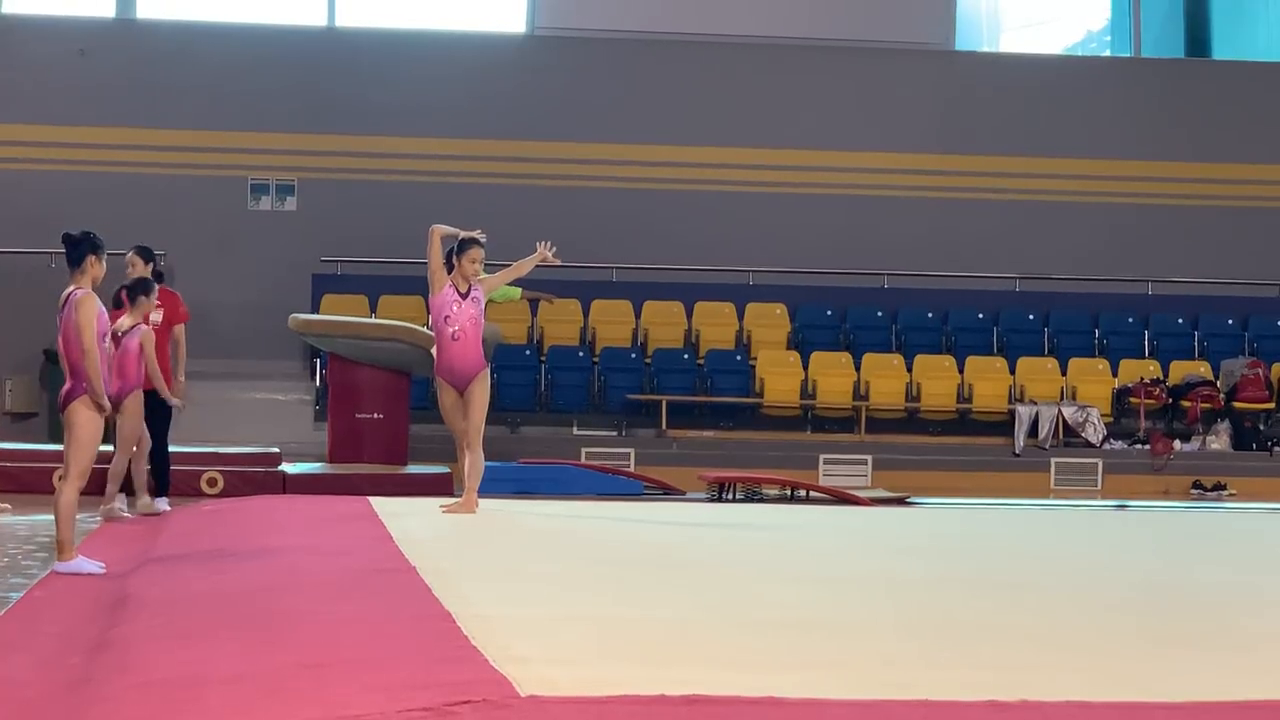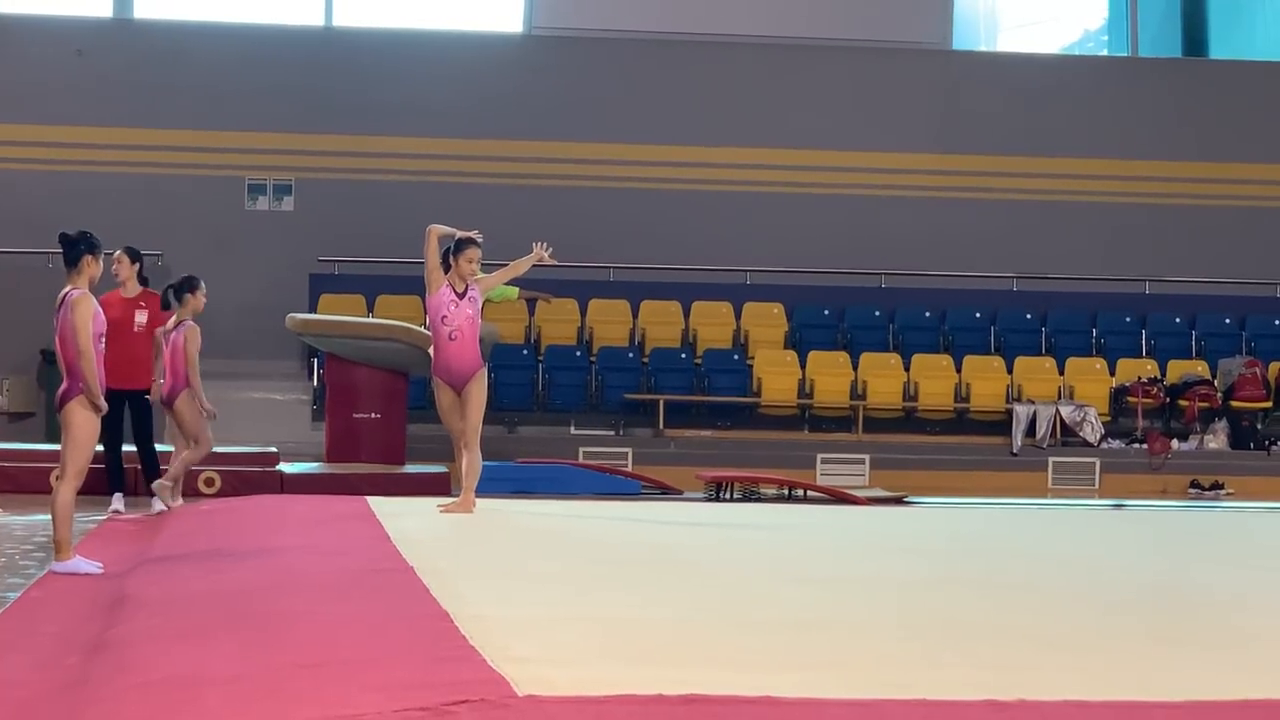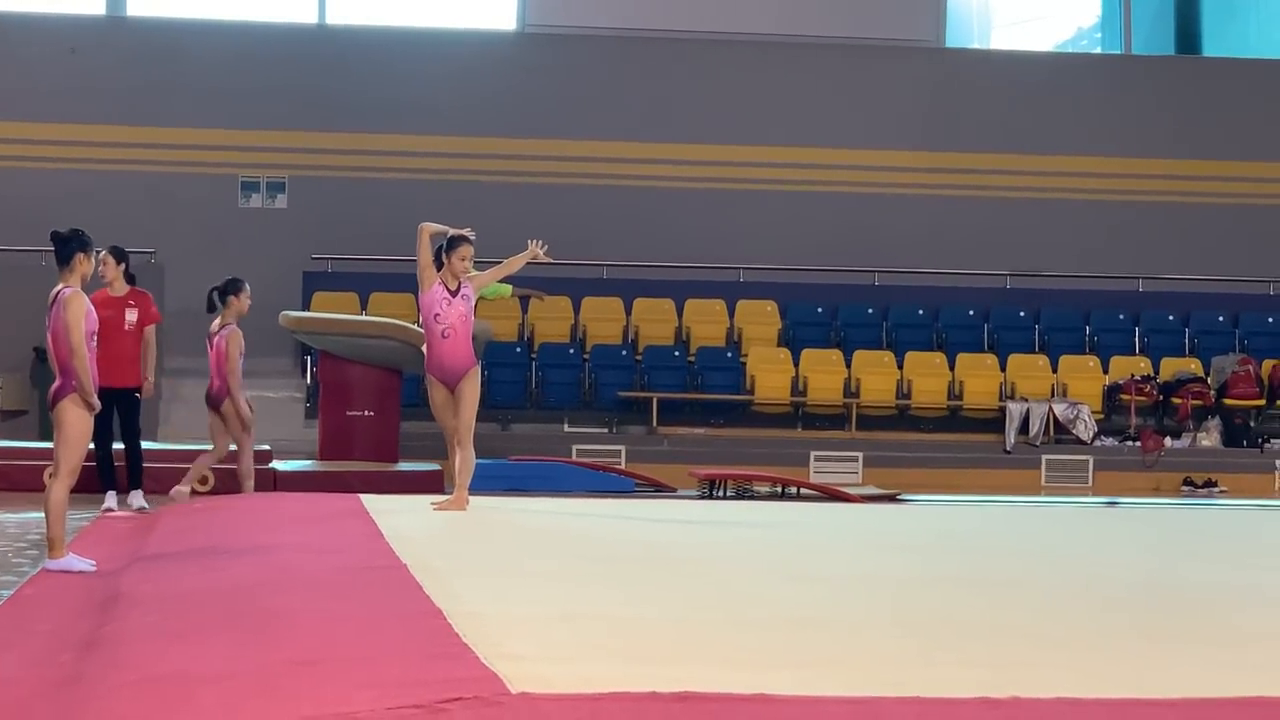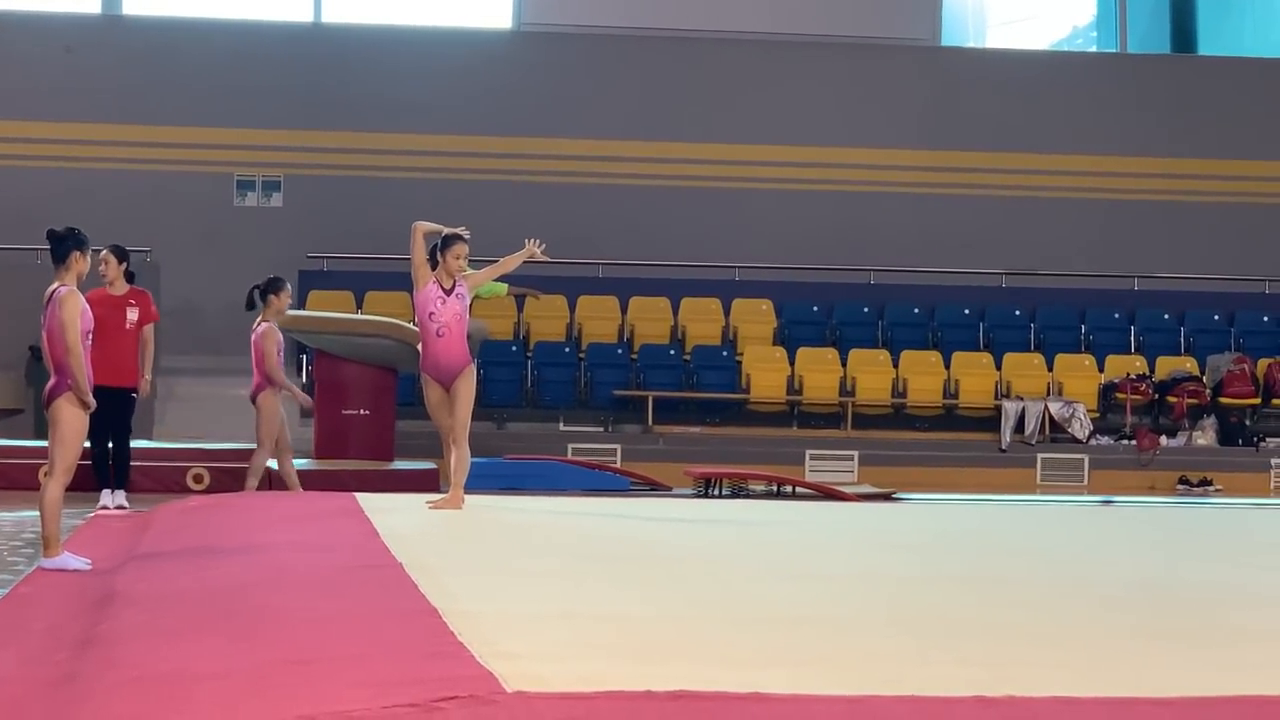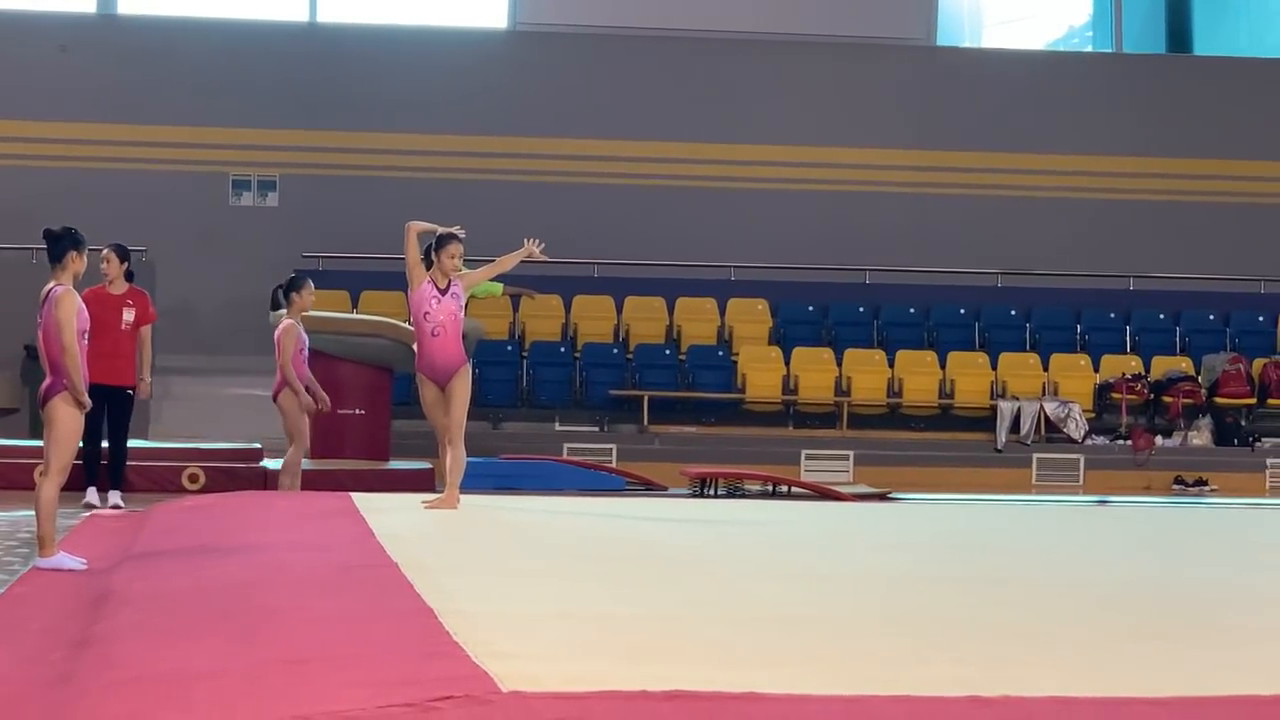
dt=0.4s
person 1, frame 1
left shoulder: (68, 297)
right shoulder: (86, 298)
left elbow: (66, 349)
right elbow: (89, 350)
right wrist: (101, 397)
left hip: (74, 394)
right hip: (85, 397)
left knee: (72, 479)
right knee: (73, 479)
left ankle: (68, 553)
right ankle: (66, 556)
person 1, frame 2
left shoulder: (65, 297)
right shoulder: (83, 298)
left elbow: (63, 349)
right elbow: (85, 352)
right wrist: (97, 397)
left hip: (72, 394)
right hip: (81, 397)
left knee: (68, 479)
right knee: (70, 479)
left ankle: (65, 553)
right ankle: (63, 556)
person 1, frame 3
left shoulder: (57, 295)
right shoulder: (75, 297)
right elbow: (77, 350)
right wrist: (90, 396)
left hip: (64, 392)
right hip: (74, 395)
left knee: (62, 477)
right knee: (64, 477)
left ankle: (59, 551)
right ankle: (56, 554)
person 1, frame 4
left shoulder: (52, 294)
right shoulder: (70, 295)
left elbow: (49, 345)
right elbow: (73, 349)
right wrist: (85, 394)
left hip: (59, 391)
right hip: (69, 394)
left knee: (57, 475)
right knee: (59, 476)
left ankle: (54, 549)
right ankle: (51, 552)
person 1, frame 5
left shoulder: (48, 293)
right shoulder: (67, 295)
left elbow: (45, 344)
right elbow: (69, 349)
right wrist: (81, 394)
left hip: (54, 391)
right hip: (65, 394)
left knee: (52, 475)
right knee: (54, 475)
left ankle: (49, 549)
right ankle: (47, 552)
person 2, frame 1
left shoulder: (481, 288)
right shoulder: (439, 282)
left elbow: (515, 271)
right elbow: (435, 232)
left wrist: (539, 256)
right wrist: (462, 234)
left hip: (476, 373)
right hip: (446, 375)
left knee: (474, 439)
right knee: (460, 440)
left ankle: (469, 498)
right ankle: (466, 495)
person 2, frame 2
left shoulder: (478, 287)
right shoulder: (437, 283)
left elbow: (512, 271)
right elbow: (433, 232)
left wrist: (536, 257)
right wrist: (459, 234)
left hip: (473, 372)
right hip: (443, 375)
left knee: (471, 439)
right knee: (458, 440)
left ankle: (467, 498)
right ankle: (465, 495)
person 2, frame 3
left shoulder: (471, 285)
right shoulder: (429, 280)
left elbow: (505, 269)
right elbow: (424, 229)
left wrist: (530, 254)
right wrist: (451, 232)
left hip: (466, 370)
right hip: (436, 373)
left knee: (464, 437)
right knee: (451, 438)
left ankle: (460, 495)
right ankle: (457, 493)
person 2, frame 4
left shoulder: (466, 284)
right shoulder: (424, 280)
left elbow: (501, 267)
right elbow: (418, 228)
left wrist: (527, 253)
right wrist: (446, 230)
left hip: (461, 368)
right hip: (431, 371)
left knee: (459, 435)
right knee: (446, 437)
left ankle: (456, 494)
right ankle: (452, 492)
person 2, frame 5
left shoulder: (461, 283)
right shoulder: (418, 279)
left elbow: (498, 266)
right elbow: (411, 228)
left wrist: (526, 252)
right wrist: (439, 230)
left hip: (456, 368)
right hip: (427, 370)
left knee: (455, 435)
right knee: (442, 436)
left ankle: (451, 494)
right ankle: (447, 492)
person 3, frame 1
left shoulder: (170, 298)
left elbow: (179, 341)
left wrist: (179, 376)
left hip: (158, 381)
left knee: (158, 442)
left ankle: (161, 498)
right ankle: (120, 496)
person 3, frame 2
left shoulder: (153, 301)
right shoulder: (106, 301)
left elbow: (160, 344)
left wrist: (158, 379)
left hip: (141, 384)
right hip: (110, 382)
left knee: (145, 441)
right knee: (111, 442)
left ankle: (156, 497)
right ankle: (117, 496)
person 3, frame 3
left shoulder: (142, 299)
right shoulder: (94, 301)
left elbow: (149, 341)
left wrist: (149, 376)
left hip: (130, 382)
right hip: (99, 381)
left knee: (131, 437)
right knee: (102, 440)
left ankle: (136, 492)
right ankle: (110, 493)
person 3, frame 4
left shoulder: (141, 298)
right shoulder: (92, 298)
left elbow: (148, 340)
left wrist: (146, 376)
left hip: (127, 381)
right hip: (97, 380)
left knee: (121, 438)
right knee: (98, 438)
left ankle: (120, 491)
right ankle: (105, 491)
person 3, frame 5
left shoulder: (140, 298)
right shoulder: (90, 296)
left elbow: (145, 341)
left wrist: (145, 377)
left hip: (124, 380)
right hip: (92, 377)
left knee: (118, 437)
right knee: (91, 435)
left ankle: (115, 491)
right ankle: (92, 489)
person 4, frame 1
left shoulder: (116, 327)
right shoulder: (145, 332)
left elbow: (111, 364)
right elbow: (153, 371)
left wrist: (111, 395)
right wrist: (169, 398)
left hip: (116, 392)
right hip: (131, 395)
left knee: (142, 446)
right knee: (124, 452)
left ankle: (143, 500)
right ankle: (108, 504)
person 4, frame 2
left shoulder: (170, 325)
right shoulder: (191, 329)
right elbow: (192, 370)
right wrist: (203, 402)
left hip: (168, 391)
right hip: (182, 393)
left knee: (183, 447)
right knee: (203, 443)
left ankle: (174, 499)
right ankle: (166, 481)
person 4, frame 3
left shoulder: (215, 328)
right shoulder: (234, 333)
right elbow: (232, 373)
left wrist: (243, 397)
right wrist: (242, 407)
left hip: (214, 393)
right hip: (227, 395)
left knee: (219, 449)
right knee: (246, 447)
left ankle: (182, 488)
person 4, frame 4
left shoulder: (262, 325)
right shoulder: (269, 329)
right elbow: (272, 368)
left wrist: (292, 392)
right wrist: (297, 392)
left hip: (270, 392)
right hip: (267, 393)
left knee: (284, 446)
right knee: (265, 448)
left ankle: (296, 494)
person 4, frame 5
left shoulder: (295, 325)
right shoulder: (289, 326)
right elbow: (285, 364)
left wrist: (318, 391)
right wrist: (302, 394)
left hip: (295, 391)
right hip: (288, 391)
left knee: (299, 446)
right knee: (299, 445)
right ankle: (284, 493)
